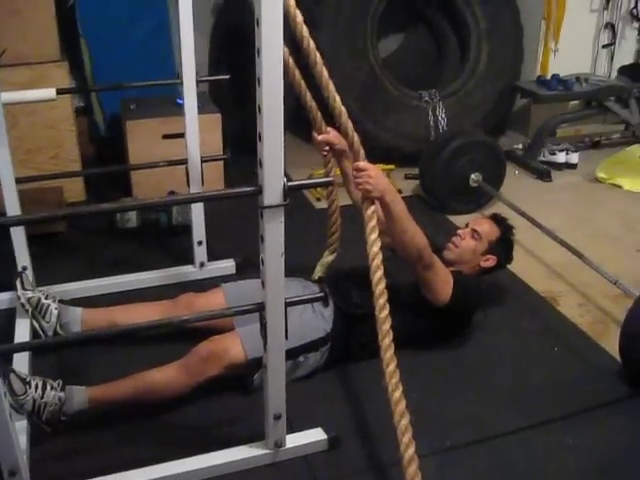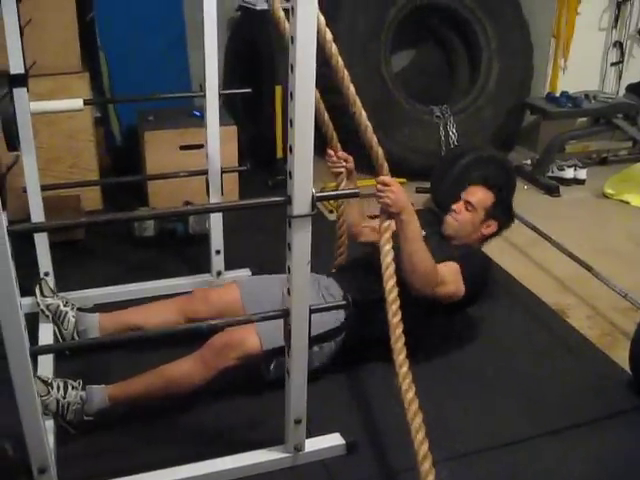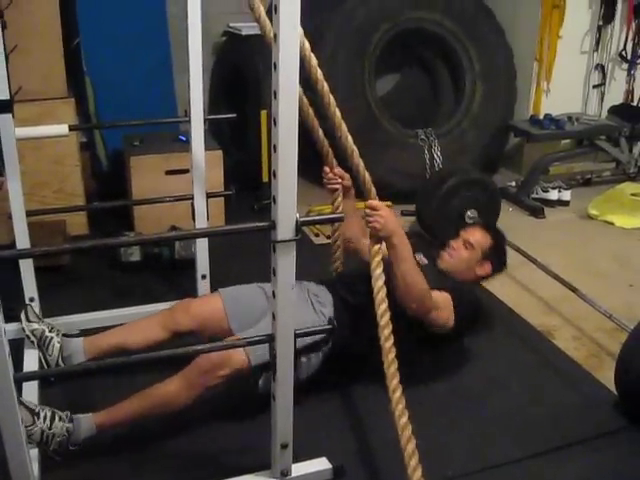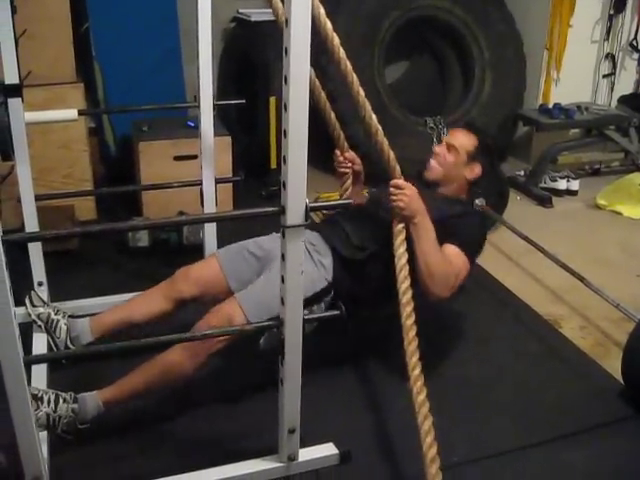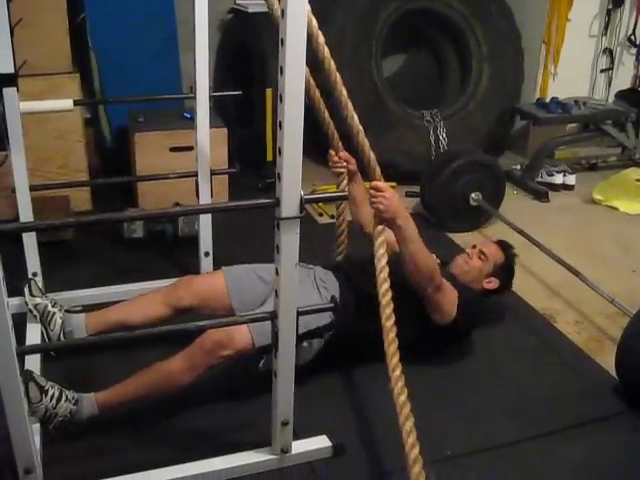
dt=1s
person 1, frame 1
left shoulder: (459, 296)
right shoulder: (434, 263)
left elbow: (418, 258)
right elbow: (375, 219)
left wrist: (389, 193)
right wrist: (343, 156)
left hip: (332, 328)
right hip: (316, 291)
left knee: (211, 357)
right knee: (189, 304)
left ankle: (65, 400)
right ankle: (65, 320)
person 1, frame 2
left shoulder: (471, 266)
right shoulder: (435, 225)
left elbow: (423, 284)
right elbow: (358, 229)
left wrist: (405, 214)
right wrist: (349, 181)
left hip: (343, 315)
right hip: (325, 283)
left knee: (225, 347)
right knee: (202, 301)
left ankle: (88, 401)
right ankle: (84, 325)
person 1, frame 3
left shoulder: (456, 305)
right shoulder: (426, 256)
left elbow: (420, 305)
right elbow: (359, 246)
left wrist: (396, 237)
right wrist: (348, 196)
left hip: (330, 327)
right hip: (311, 294)
left knee: (210, 367)
right knee: (184, 313)
left ankle: (75, 429)
right ankle: (69, 351)
person 1, frame 4
left shoulder: (465, 222)
right shoulder: (417, 183)
left elbow: (438, 285)
left wrist: (419, 216)
right wrist: (356, 179)
left hip: (328, 272)
right hip: (306, 239)
left knee: (213, 329)
right knee: (185, 281)
left ankle: (83, 407)
right ankle: (75, 332)
person 1, frame 5
left shoulder: (458, 304)
right shoulder: (436, 258)
left elbow: (425, 283)
right elbow: (373, 229)
left wrist: (402, 219)
right wrist: (355, 179)
left hip: (331, 307)
right hip: (315, 275)
left knee: (214, 345)
right knee: (186, 290)
left ankle: (78, 407)
right ankle: (70, 326)
